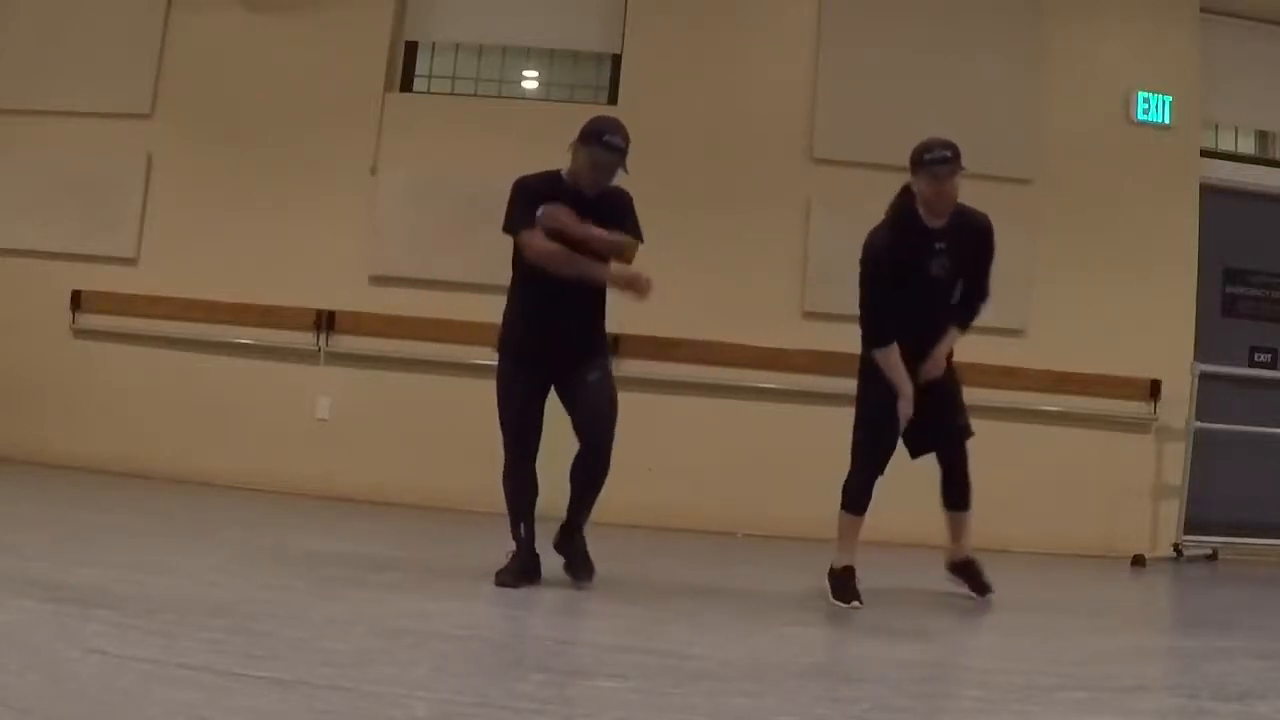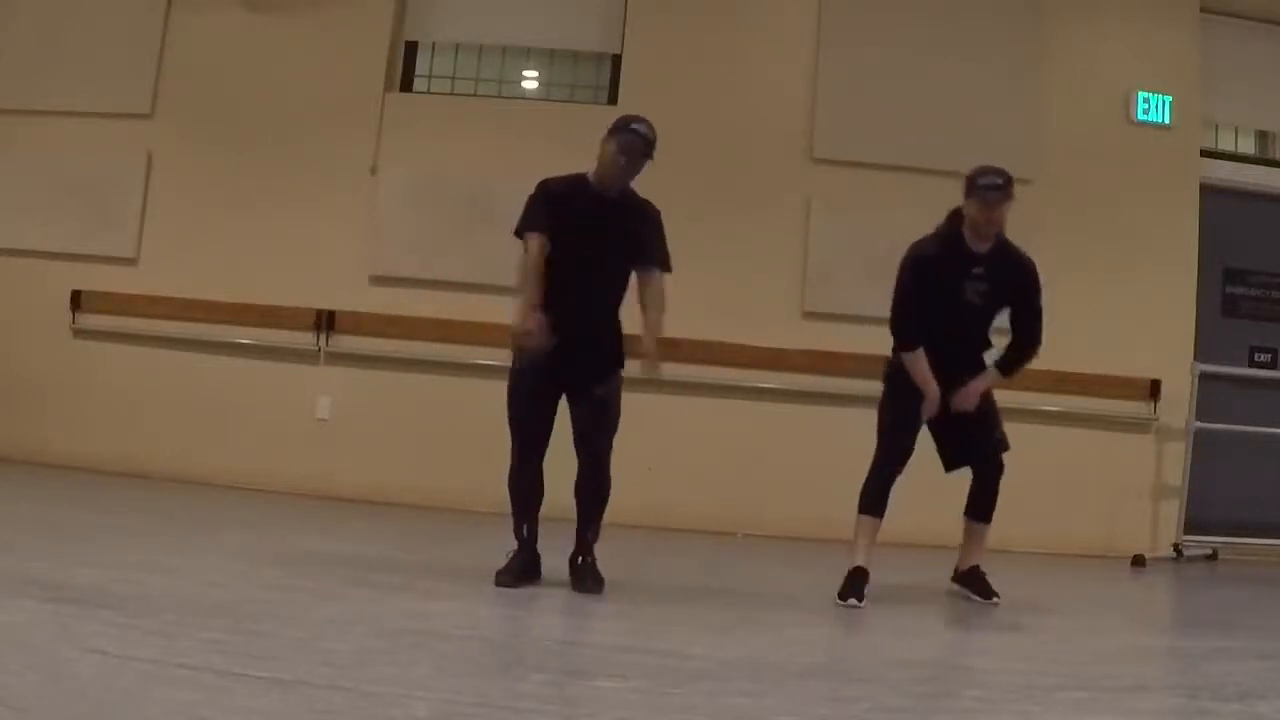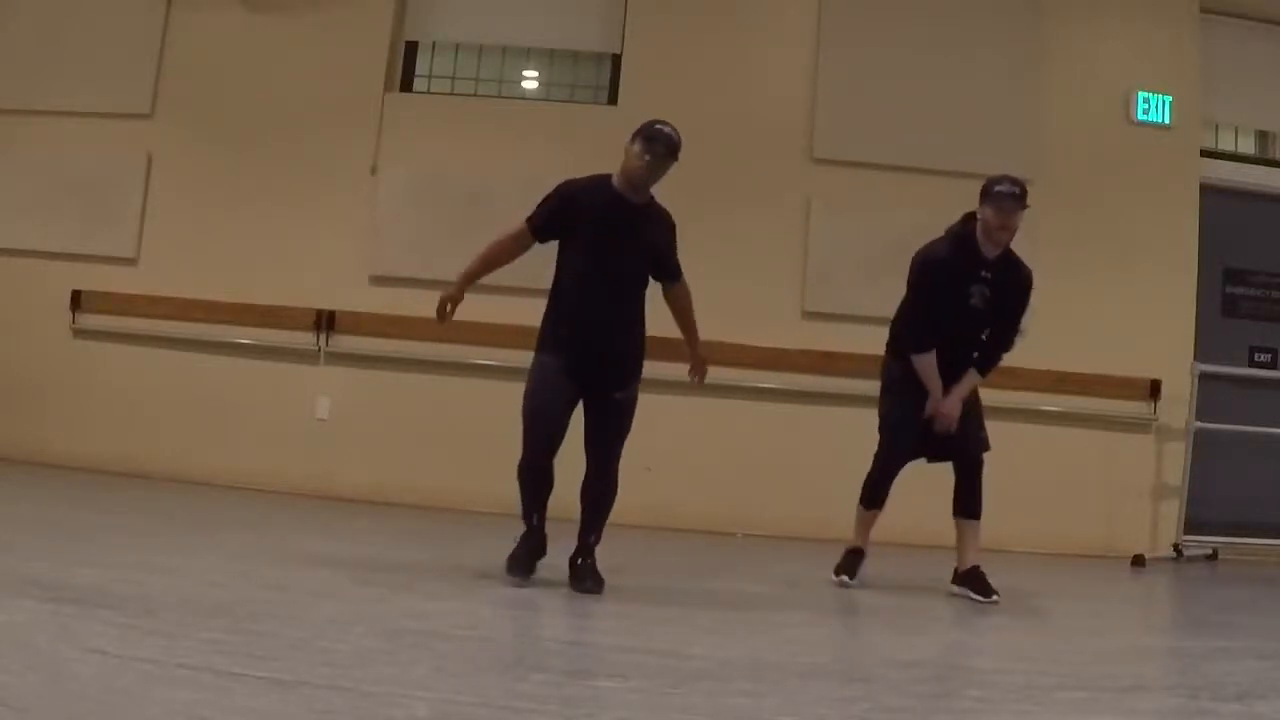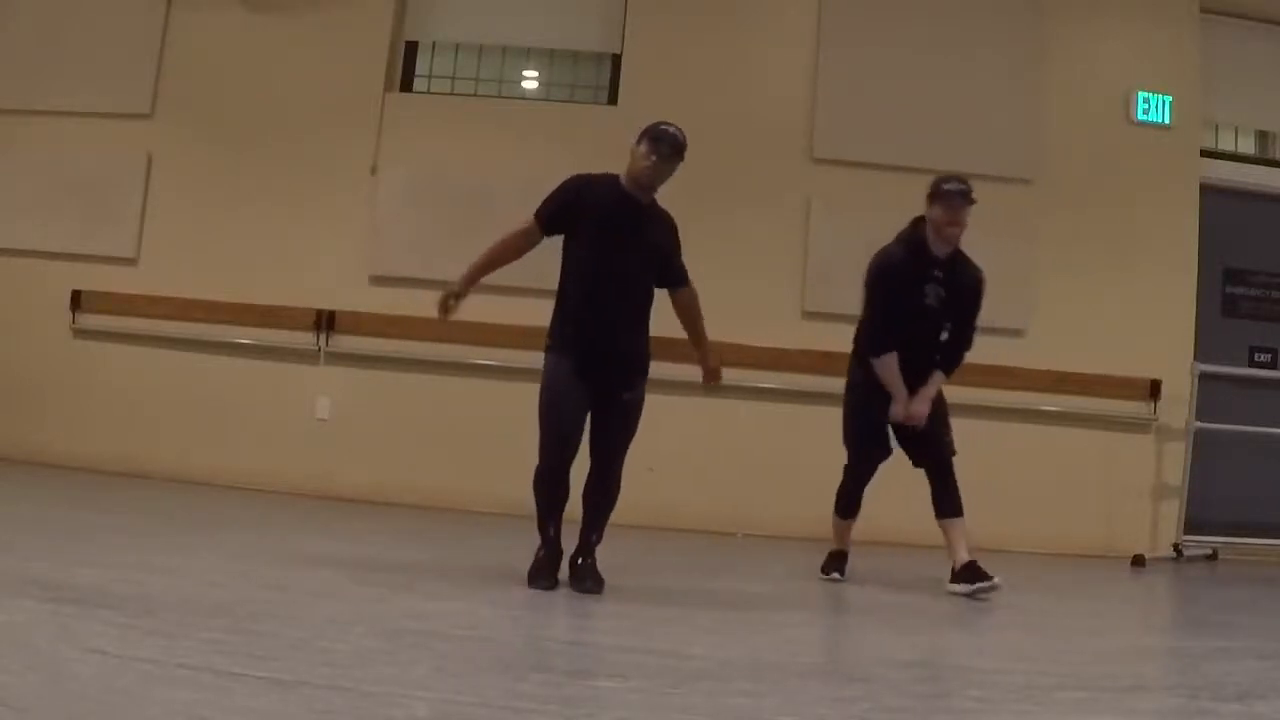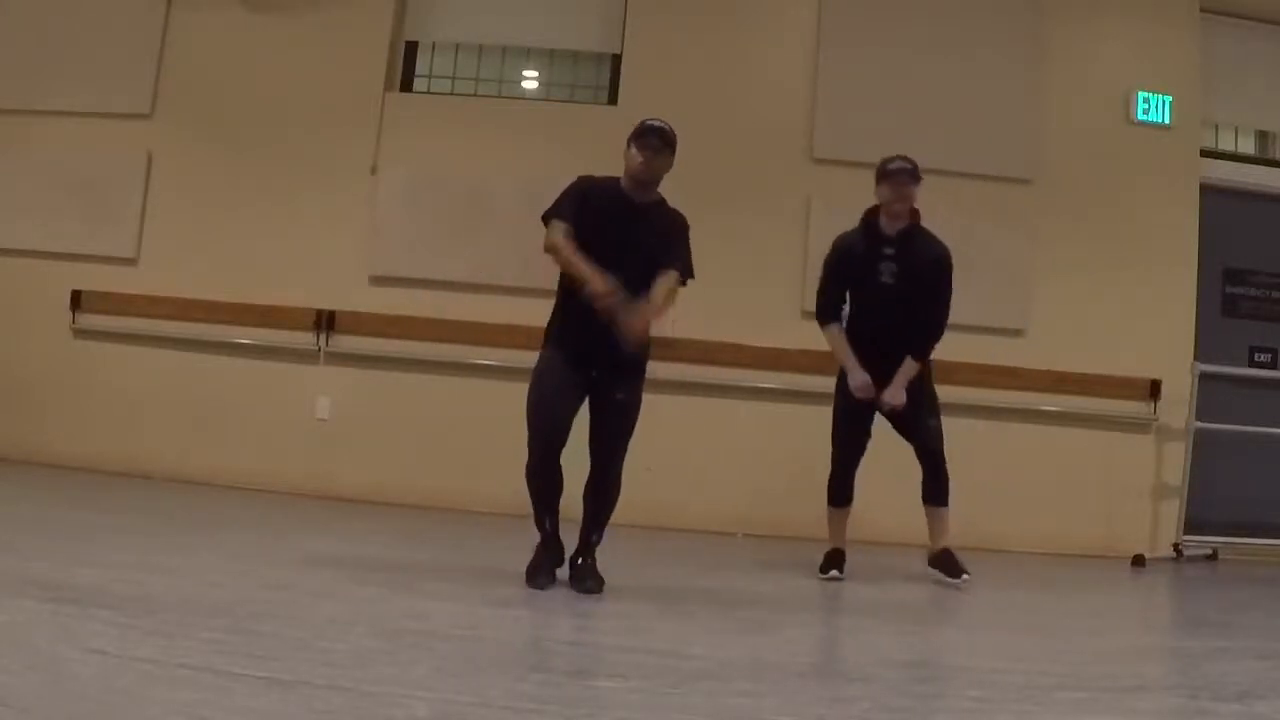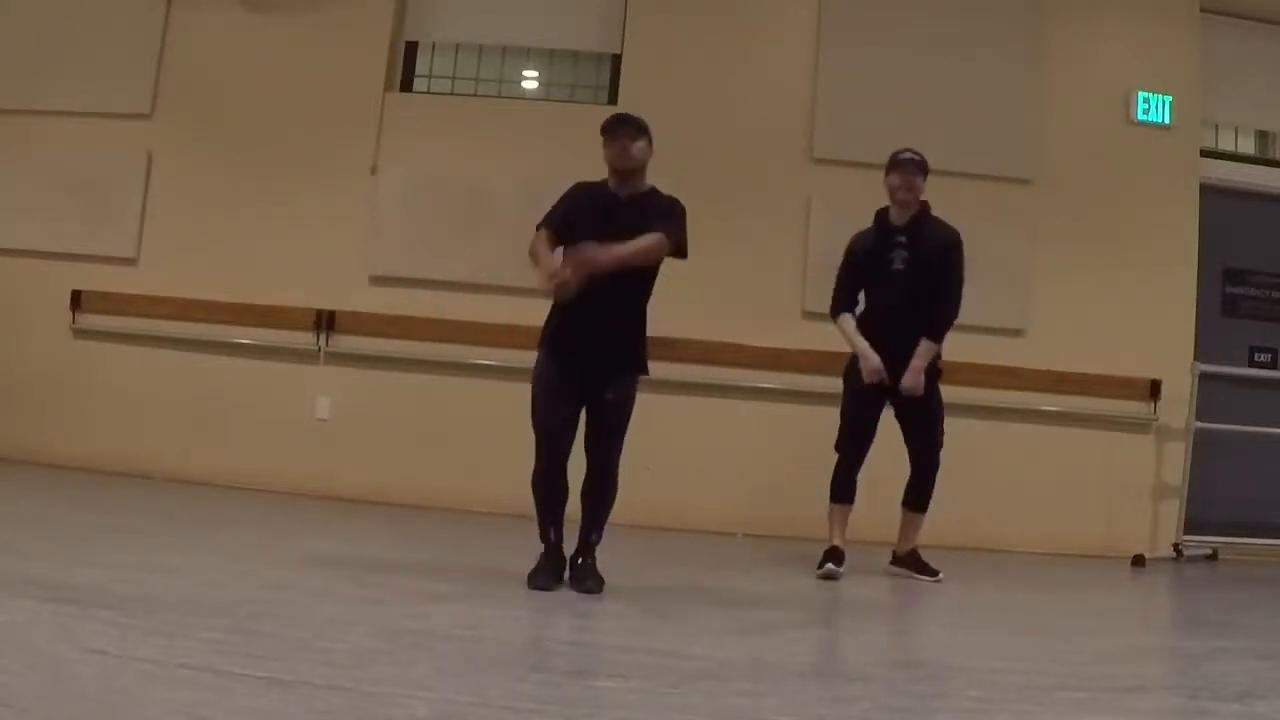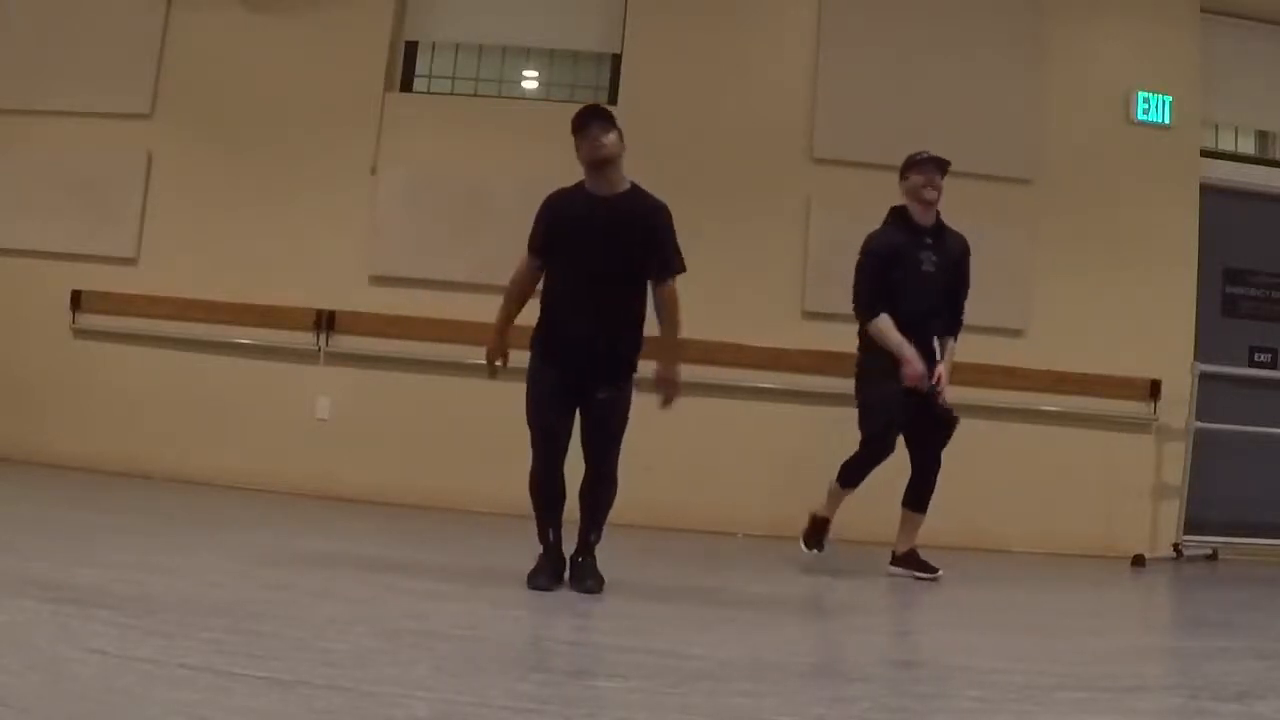
dt=0.3s
person 1, frame 1
left shoulder: (618, 204)
right shoulder: (531, 190)
left elbow: (628, 249)
right elbow: (536, 249)
left wrist: (578, 229)
right wrist: (607, 273)
left hip: (585, 348)
right hip: (523, 345)
left knee: (598, 441)
right knee: (519, 451)
left ankle: (572, 533)
right ankle: (524, 550)
person 1, frame 2
left shoulder: (642, 216)
right shoulder: (555, 193)
left elbow: (652, 279)
right elbow: (534, 251)
left wrist: (650, 336)
right wrist: (529, 309)
left hip: (599, 358)
right hip: (538, 350)
left knee: (595, 460)
right knee: (526, 454)
left ankle: (585, 556)
right ankle: (525, 552)
person 1, frame 3
left shoulder: (659, 223)
right shoulder: (577, 195)
left elbow: (674, 286)
right elbow: (519, 239)
left wrist: (695, 347)
right wrist: (462, 282)
left hip: (620, 362)
right hip: (559, 350)
left knee: (604, 464)
right knee: (537, 447)
left ankle: (585, 556)
right ankle: (534, 532)
person 1, frame 4
left shoulder: (663, 227)
right shoulder: (583, 192)
left elbow: (681, 290)
right elbow: (526, 236)
left wrist: (704, 352)
right wrist: (467, 280)
left hip: (628, 362)
right hip: (570, 351)
left knee: (608, 464)
right knee: (556, 453)
left ankle: (585, 557)
right ankle: (547, 549)
person 1, frame 5
left shoulder: (671, 225)
right shoulder: (587, 192)
left elbow: (670, 281)
right elbow: (556, 239)
left wrist: (645, 315)
right wrist: (590, 278)
left hip: (624, 360)
right hip: (566, 348)
left knee: (608, 463)
right knee: (543, 443)
left ankle: (586, 556)
right ankle: (548, 542)
person 1, frame 6
left shoulder: (665, 209)
right shoulder: (580, 197)
left elbow: (654, 247)
right elbow: (540, 241)
left wrist: (607, 257)
right wrist: (551, 266)
left hip: (619, 357)
right hip: (560, 348)
left knee: (603, 461)
right knee: (550, 455)
left ankle: (586, 557)
right ankle: (552, 552)
person 1, frame 7
left shoulder: (649, 212)
right shoulder: (559, 204)
left elbow: (664, 286)
right elbow: (530, 269)
left wrist: (669, 359)
right wrist: (501, 329)
left hip: (612, 363)
right hip: (551, 354)
left knee: (602, 463)
right knee: (547, 458)
left ankle: (586, 555)
right ankle: (550, 552)
person 2, frame 1
left shoulder: (976, 229)
right shoulder: (885, 241)
left elbow: (974, 294)
right elbow: (877, 325)
left wrist: (943, 348)
right wrist: (903, 389)
left hip: (934, 357)
right hip: (886, 361)
left knee: (955, 456)
right knee: (869, 460)
left ankle: (961, 555)
right ankle: (842, 566)
person 2, frame 2
left shoulder: (1019, 269)
right shoulder: (927, 255)
left elbow: (1027, 340)
right elbow: (904, 331)
left wrist: (980, 385)
right wrist: (929, 391)
left hip: (969, 374)
right hip: (912, 373)
left knee: (990, 464)
right knee: (887, 461)
left ankle: (969, 566)
right ankle: (858, 567)
person 2, frame 3
left shoulder: (1017, 277)
right shoulder: (937, 257)
left elbow: (998, 343)
right elbow: (916, 332)
left wrist: (955, 395)
right wrist: (934, 391)
left hip: (959, 374)
right hip: (907, 368)
left knee: (971, 461)
right knee: (891, 455)
left ankle: (967, 568)
right ankle: (856, 549)
person 2, frame 4
left shoulder: (968, 277)
right shoulder: (891, 262)
left elbow: (958, 345)
right elbow: (875, 337)
left wrist: (923, 397)
right wrist: (898, 397)
left hip: (924, 382)
right hip: (870, 381)
left knee: (942, 466)
right knee: (861, 466)
left ankle: (963, 566)
right ankle: (838, 552)
person 2, frame 5
left shoulder: (933, 254)
right shoulder: (849, 246)
left elbow: (932, 327)
right elbow: (827, 312)
left wrist: (901, 383)
right wrist: (852, 369)
left hip: (910, 370)
right hip: (858, 366)
left knee: (933, 453)
right knee: (845, 456)
left ankle: (940, 551)
right ankle: (835, 550)
person 2, frame 6
left shoulder: (943, 240)
right shoulder: (865, 242)
left elbow: (945, 311)
right elbow: (841, 306)
left wrist: (917, 366)
right wrist: (865, 352)
left hip: (918, 366)
right hip: (868, 363)
left knee: (927, 458)
right knee: (851, 452)
left ankle: (905, 551)
right ankle: (836, 548)
person 2, frame 7
left shoulder: (955, 246)
right shoulder: (883, 240)
left elbow: (953, 314)
right elbow: (867, 308)
left wrist: (945, 363)
right wrist: (905, 356)
left hip: (924, 366)
right hip: (881, 363)
left knee: (928, 459)
right knee: (878, 444)
left ankle: (904, 551)
right ankle: (823, 514)
